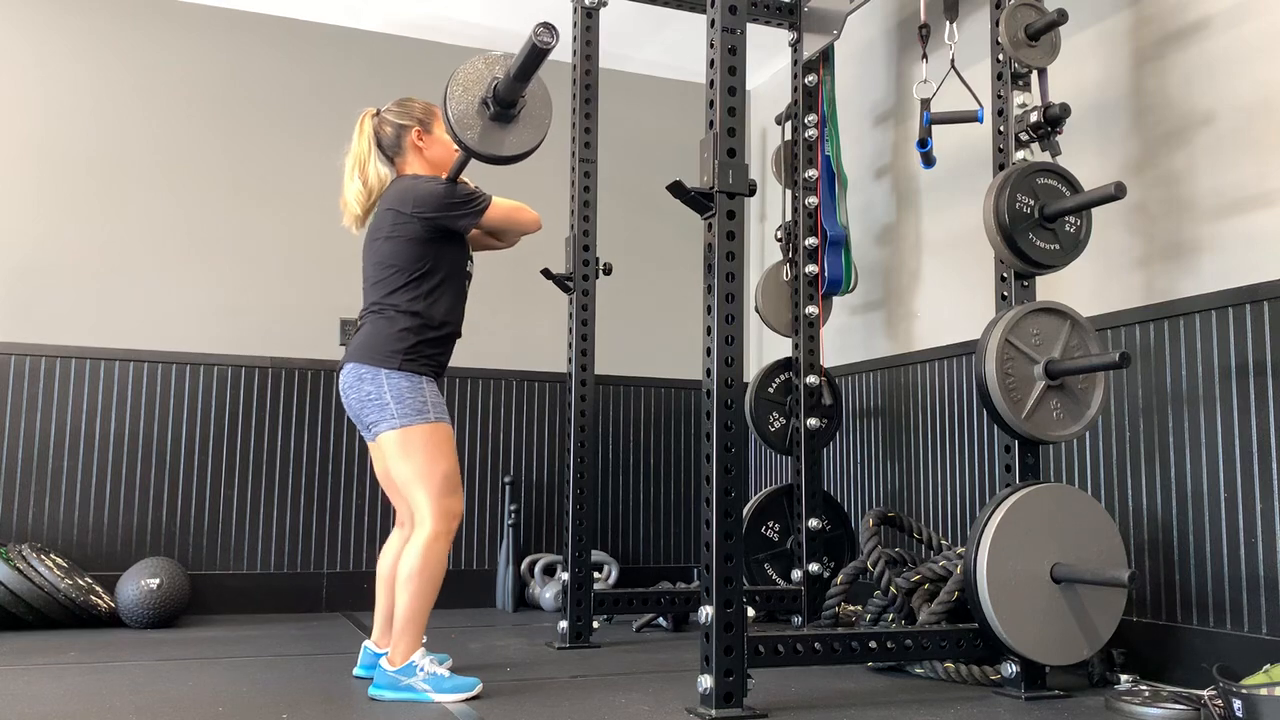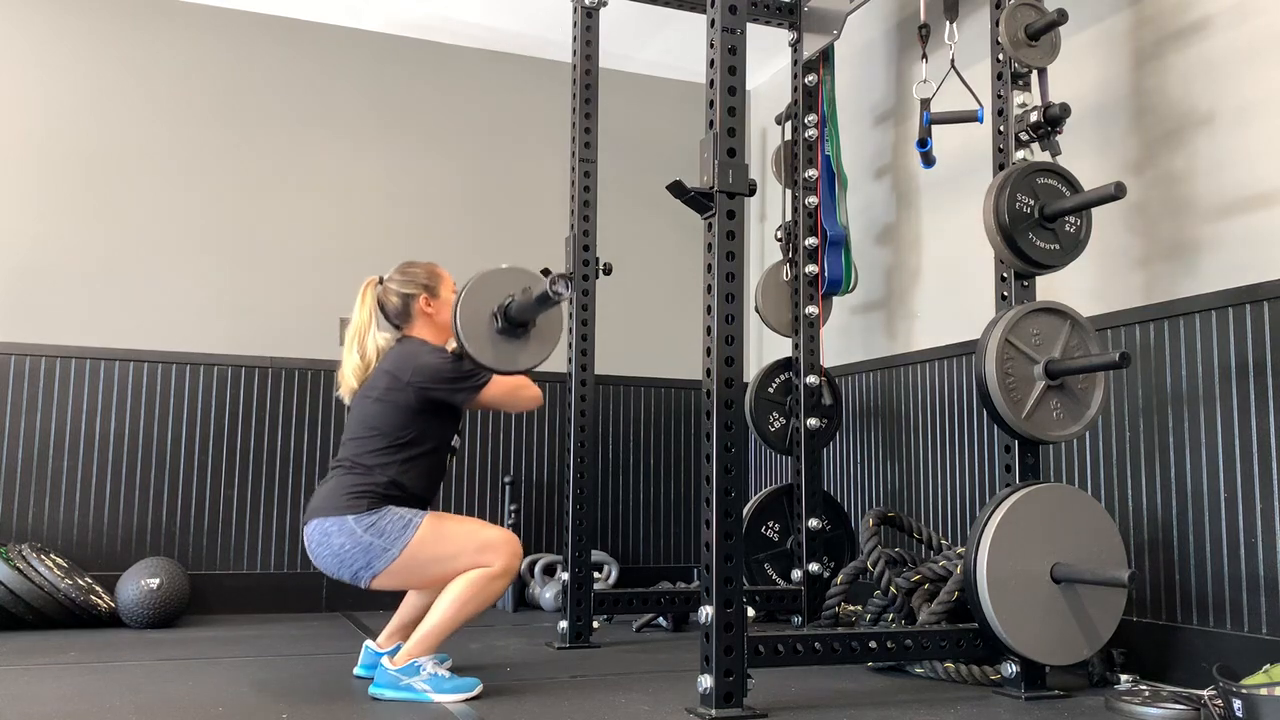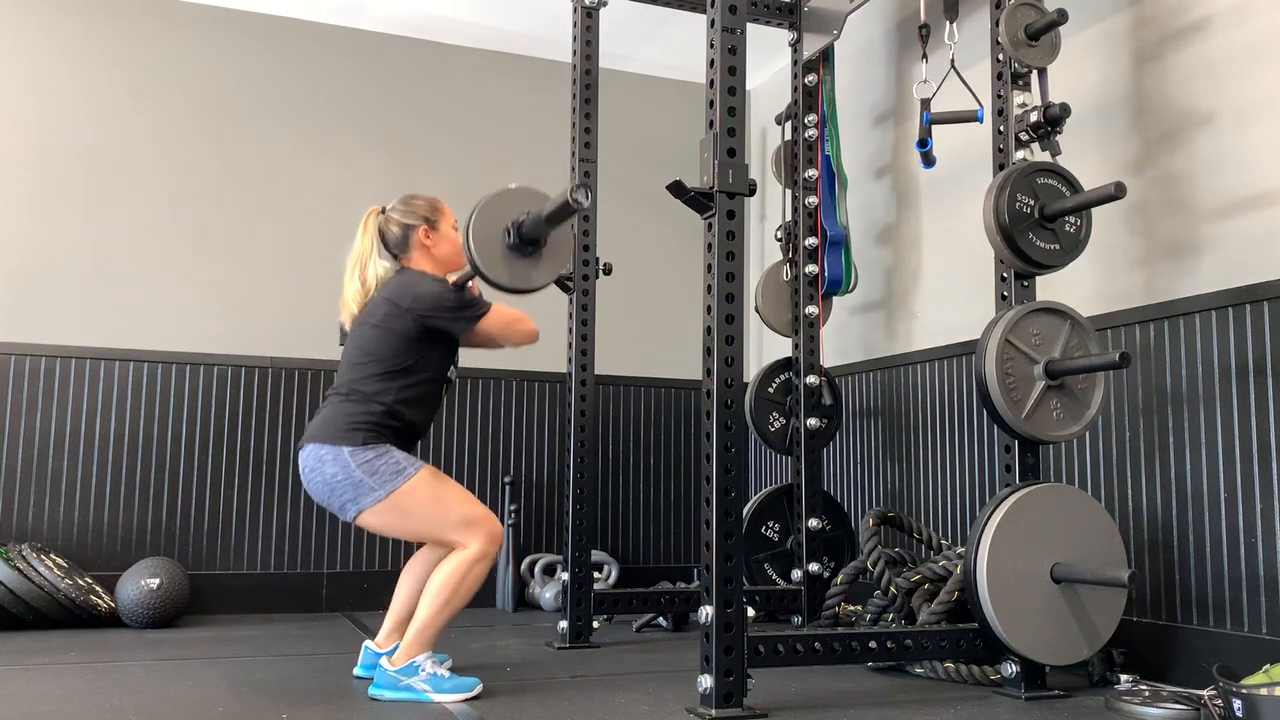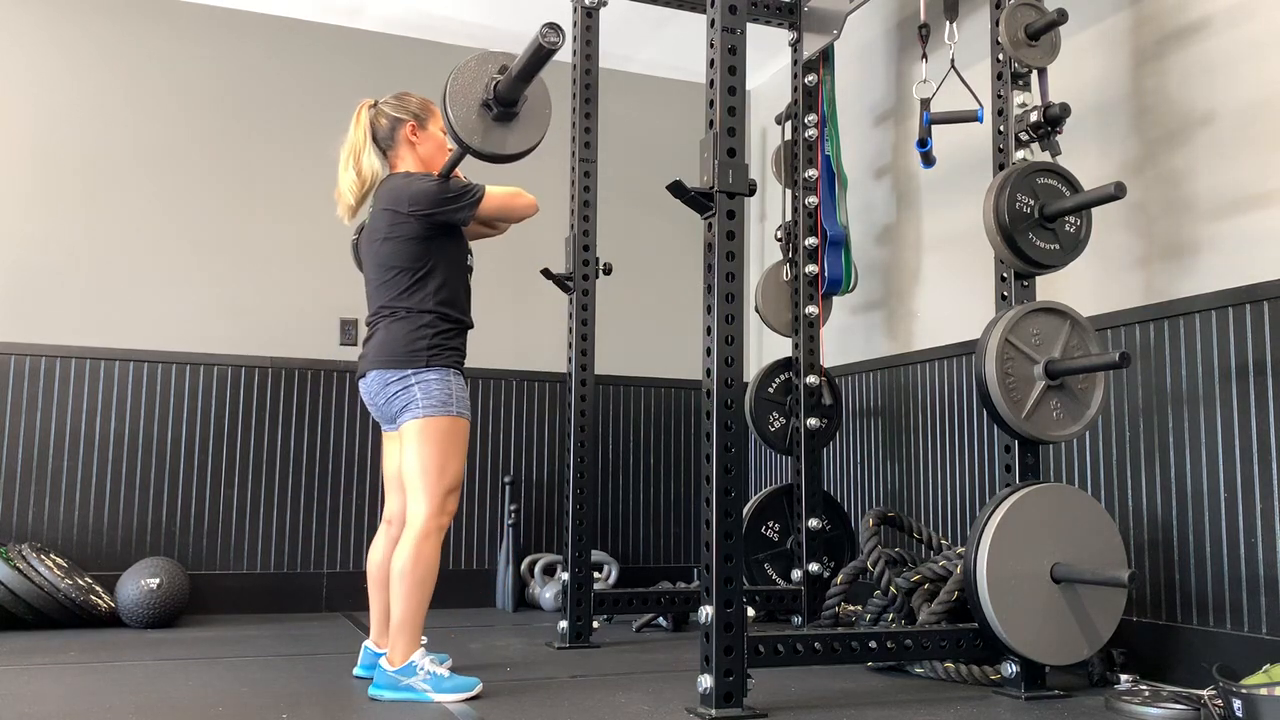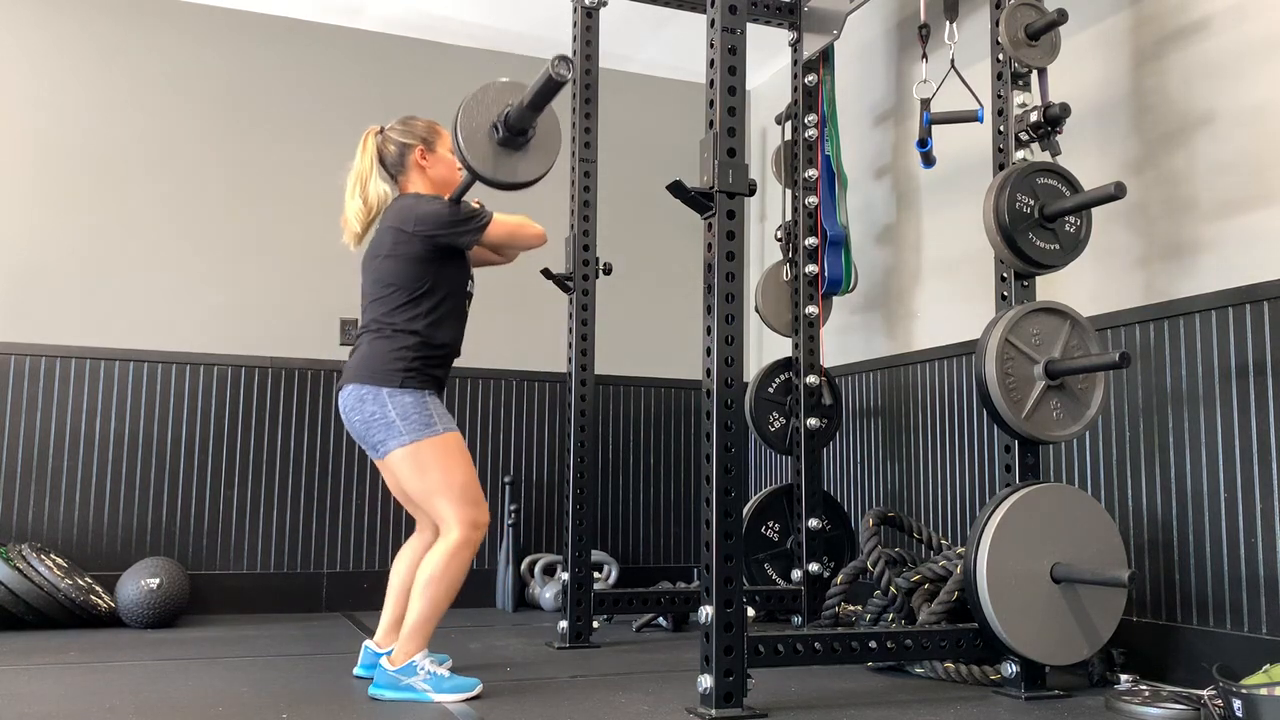
dt=1s
person 1, frame 1
left shoulder: (401, 202)
right shoulder: (429, 193)
left elbow: (497, 238)
right elbow: (527, 221)
left wrist: (477, 223)
right wrist: (476, 202)
left hip: (375, 374)
right hip: (395, 374)
left knee: (414, 520)
right knee: (438, 515)
left ankle: (381, 647)
right ankle: (402, 665)
person 1, frame 2
left shoulder: (406, 360)
right shoulder: (428, 365)
right elbow: (527, 396)
left wrist: (473, 362)
right wrist: (484, 361)
left hip: (342, 526)
right hip: (356, 527)
left knee: (469, 553)
right knee: (503, 552)
left ankle: (386, 647)
right ankle: (405, 666)
person 1, frame 3
left shoulder: (406, 295)
right shoulder: (426, 293)
left elbow: (489, 333)
right elbow: (523, 331)
left wrist: (469, 299)
right wrist: (477, 297)
left hip: (337, 455)
right hip: (350, 456)
left knee: (457, 534)
right knee: (482, 535)
left ankle: (384, 647)
right ankle: (404, 666)
person 1, frame 4
left shoulder: (392, 201)
right shoulder: (421, 191)
left elbow: (478, 225)
right elbow: (523, 205)
left wrist: (469, 203)
right wrist: (472, 192)
left hip: (389, 371)
right hip: (422, 368)
left knee: (400, 517)
right knee: (430, 516)
left ankle: (380, 647)
right ankle: (401, 666)
person 1, frame 5
left shoulder: (406, 222)
right shoulder: (428, 214)
left elbow: (498, 253)
right elbow: (531, 235)
left wrist: (472, 221)
right wrist: (480, 218)
left hip: (374, 392)
right hip: (395, 392)
left knee: (437, 527)
right knee: (466, 524)
left ankle: (383, 647)
right ankle: (403, 665)
